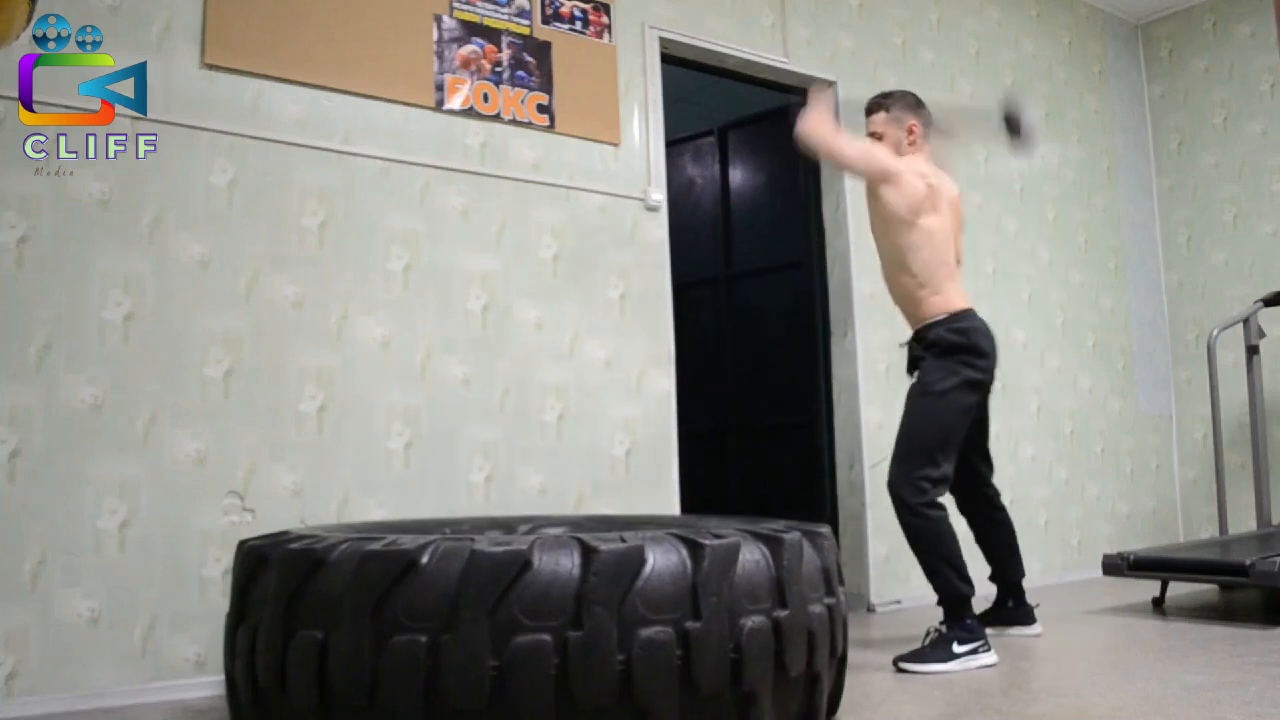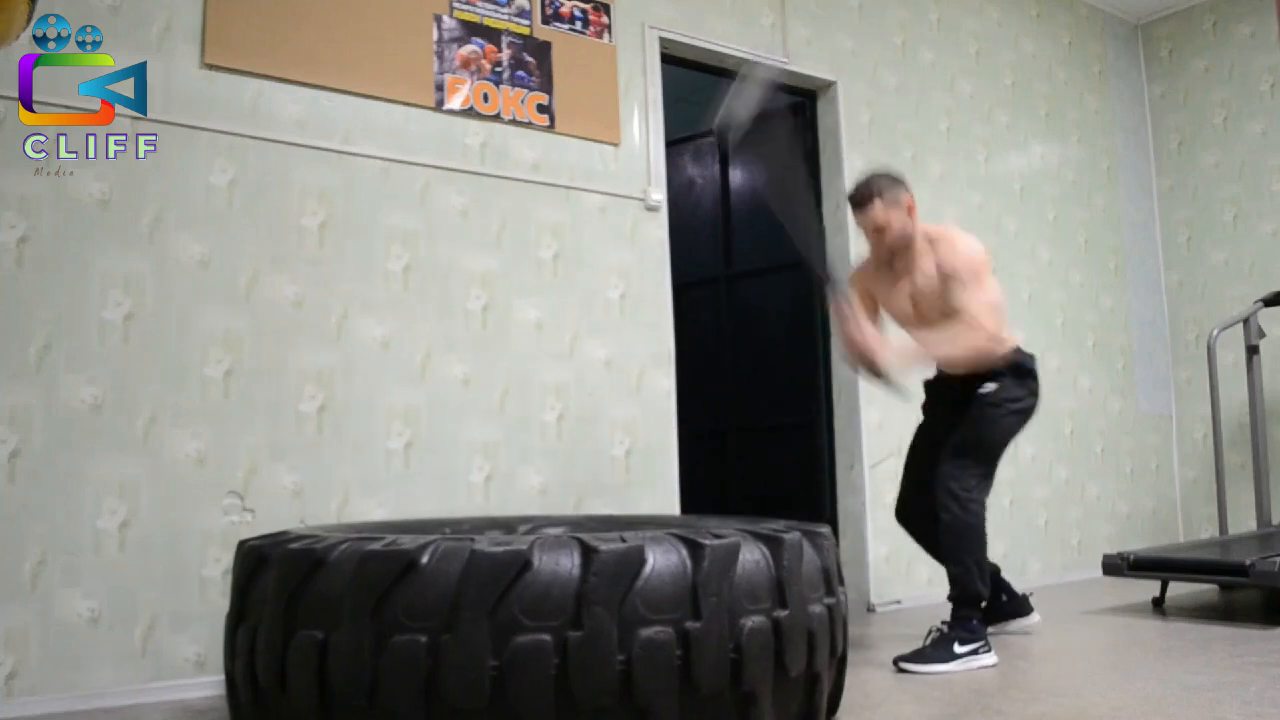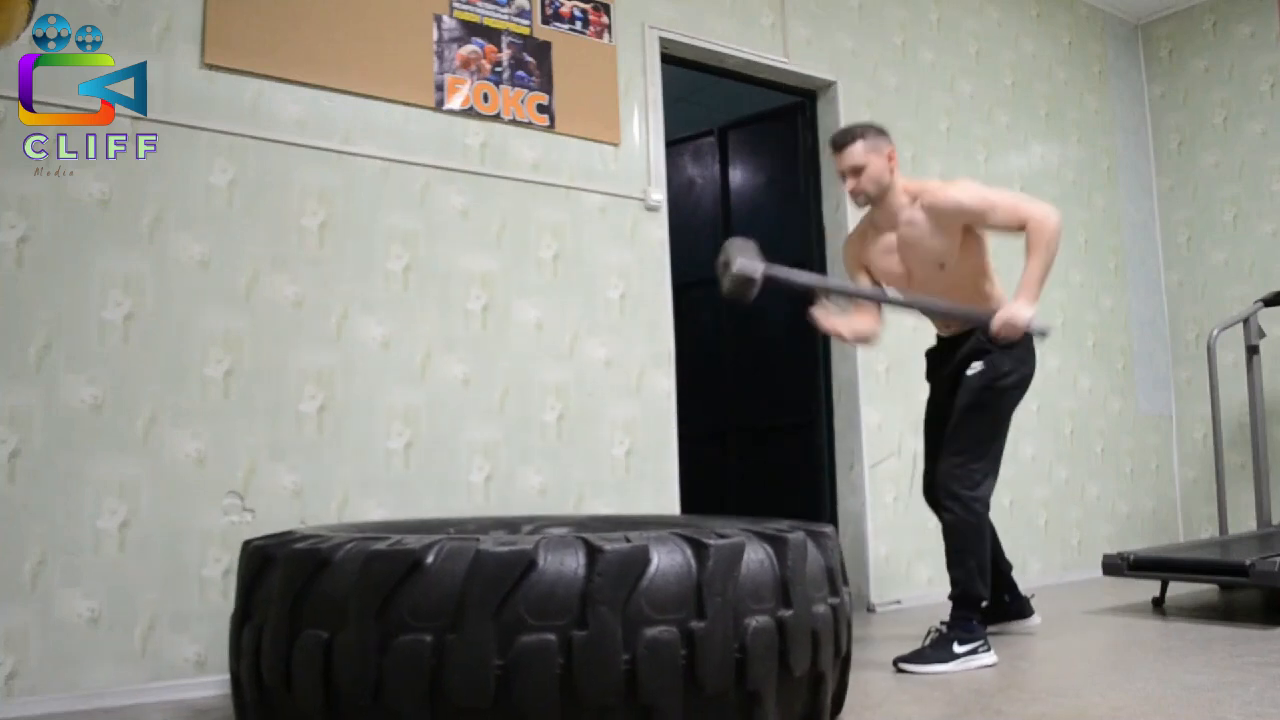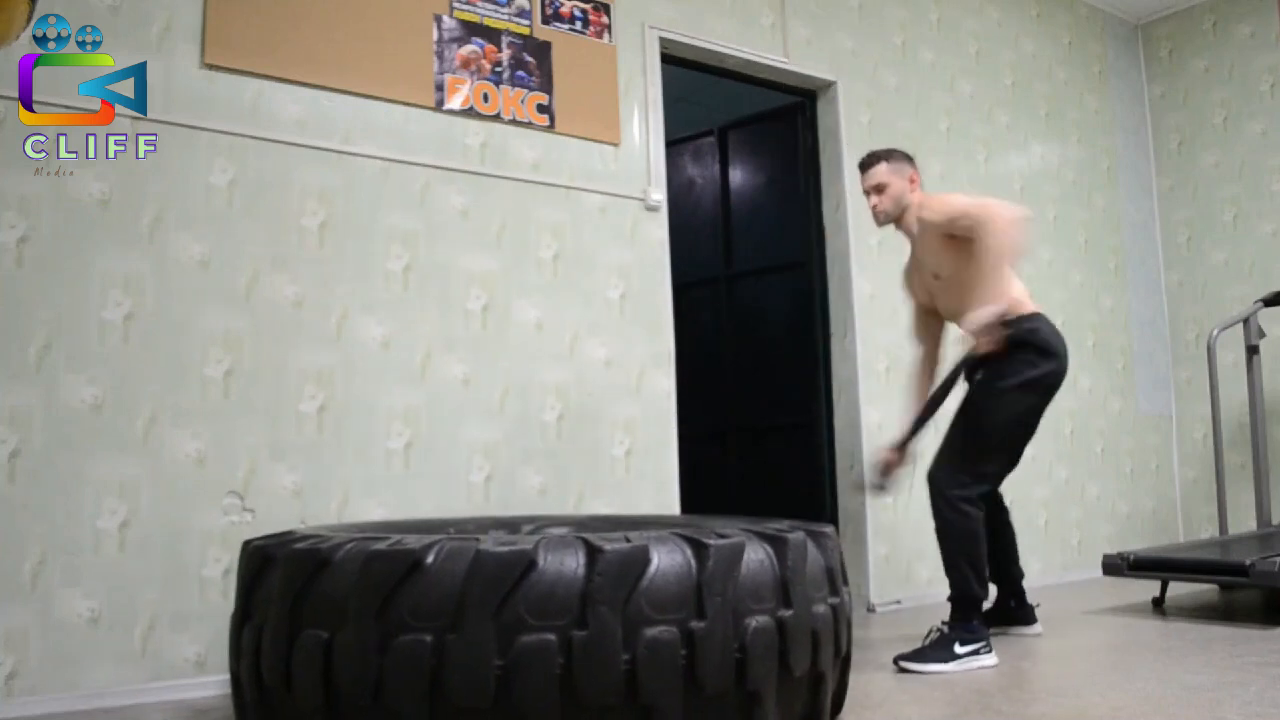
dt=0.5s
person 1, frame 1
left shoulder: (895, 173)
right shoulder: (938, 184)
left elbow: (810, 132)
left wrist: (820, 106)
right wrist: (938, 143)
left hip: (949, 345)
right hip: (963, 342)
left knee: (912, 484)
right knee: (971, 481)
left ankle: (965, 632)
right ankle: (1014, 603)
person 1, frame 2
left shoulder: (957, 252)
right shoulder: (866, 277)
left elbow: (986, 338)
right elbow: (869, 361)
left wrist: (911, 345)
right wrist: (858, 341)
left hip: (1004, 380)
right hip: (950, 385)
left knee: (957, 483)
right knee: (915, 507)
left ankle: (968, 633)
right ankle: (1004, 602)
person 1, frame 3
left shoulder: (945, 201)
right shoulder: (858, 246)
left elbow: (1044, 218)
right elbow: (867, 320)
left wrist: (1024, 300)
right wrist: (841, 325)
left hip: (998, 346)
right hip: (950, 354)
left knee: (960, 481)
right knee: (943, 486)
left ankle: (968, 633)
right ankle: (1007, 599)
person 1, frame 4
left shoulder: (938, 213)
right shoulder: (913, 273)
left elbow: (1009, 215)
right elbow: (926, 355)
left wrist: (988, 302)
right wrist: (904, 437)
left hip: (1024, 349)
right hip: (1023, 353)
left knee: (953, 481)
right knee: (976, 485)
left ankle: (969, 633)
right ankle: (1013, 604)
